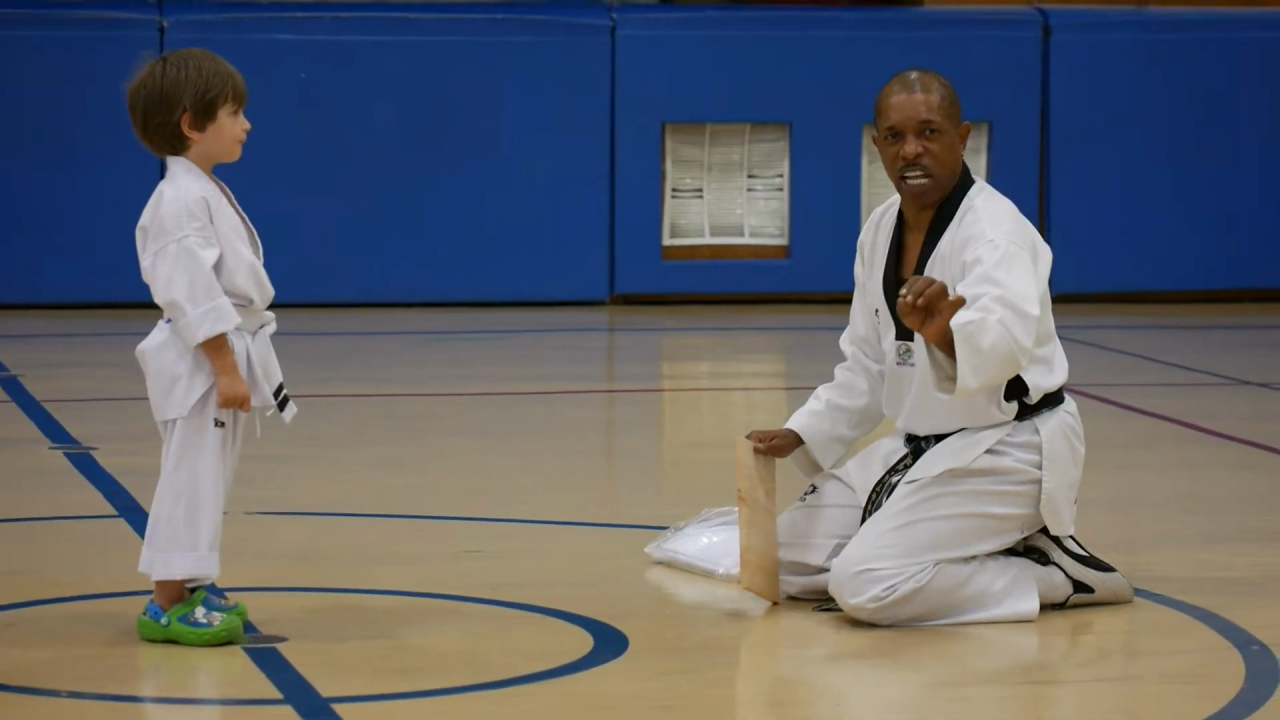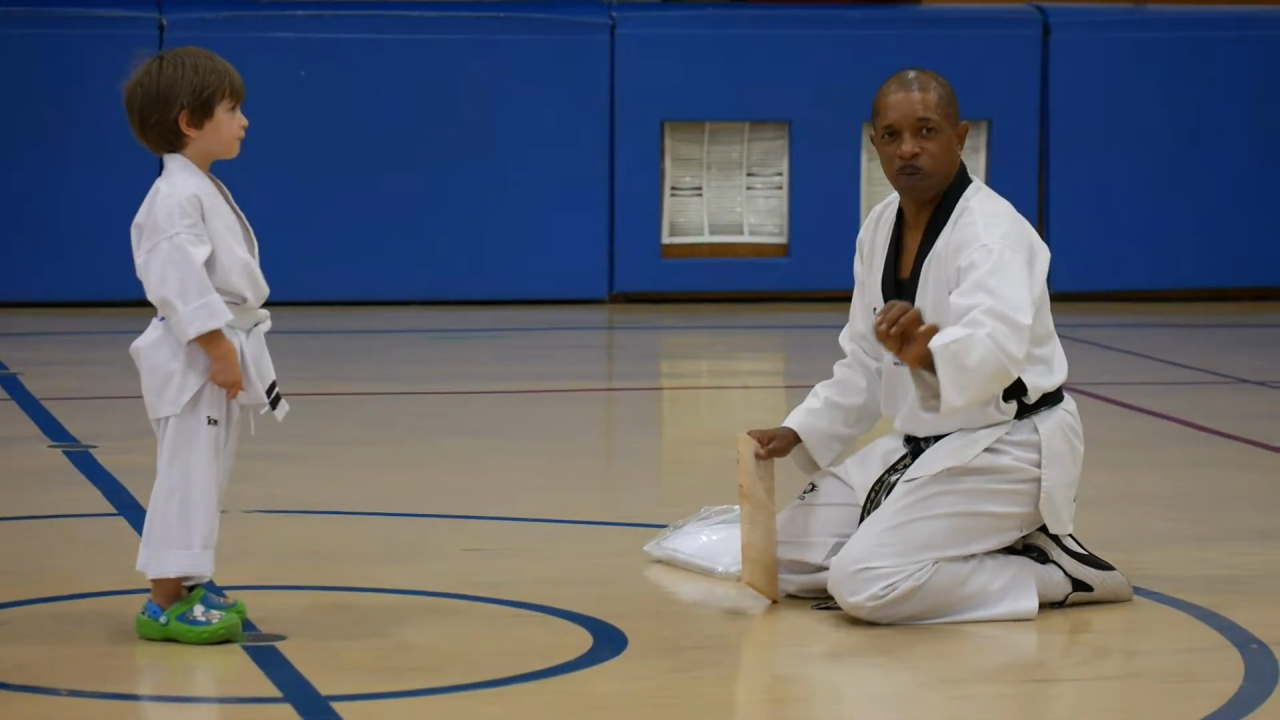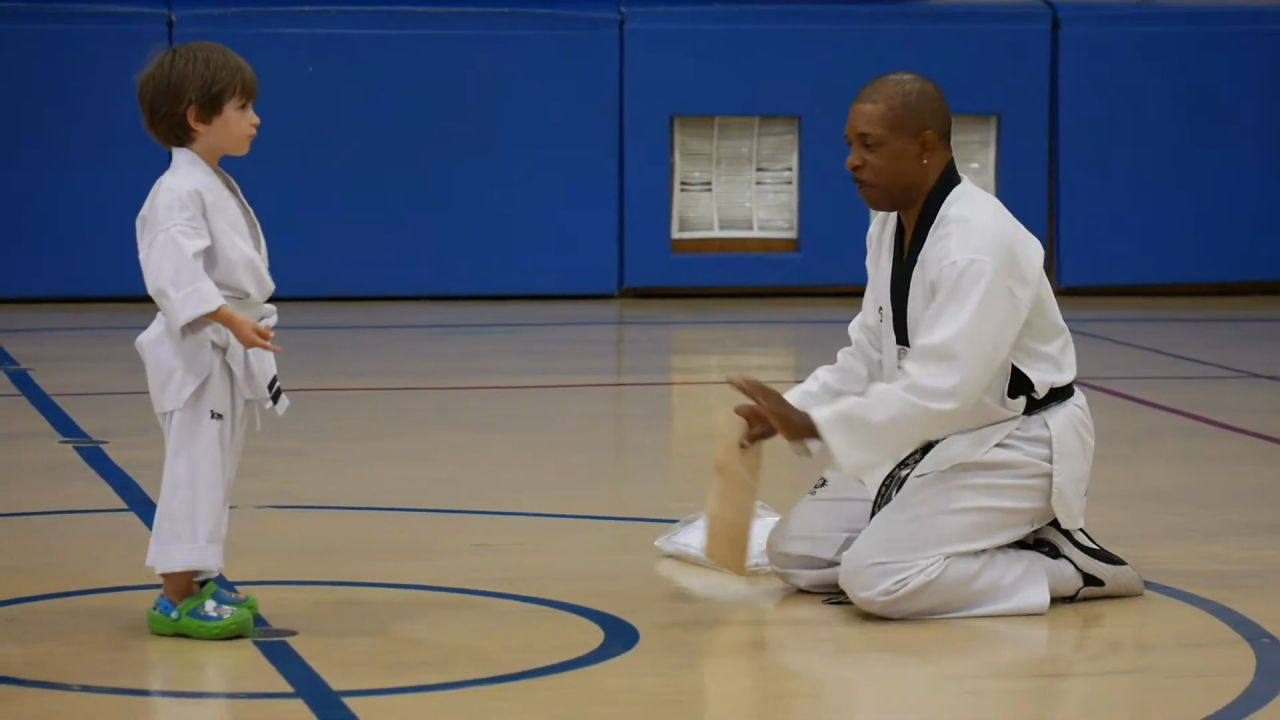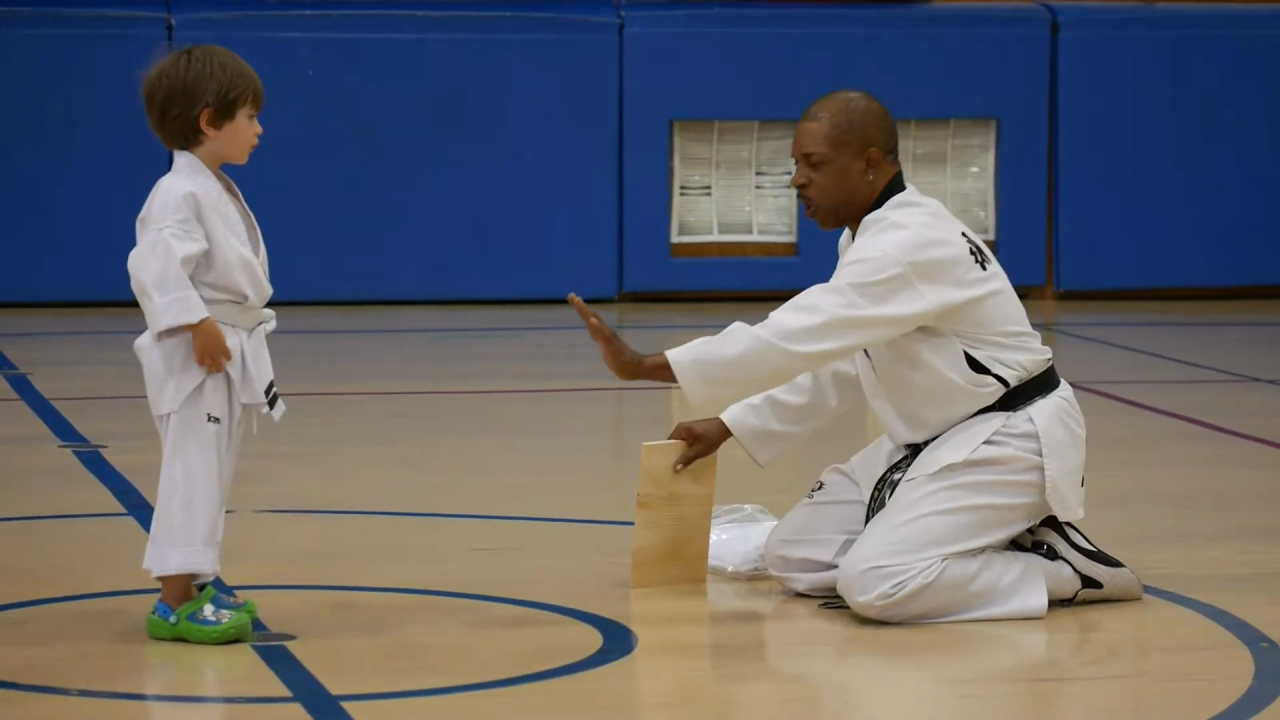
dt=0.5s
person 1, frame 1
left shoulder: (207, 192)
right shoulder: (181, 200)
right elbow: (192, 295)
right wrist: (225, 368)
left hip: (223, 359)
right hip: (201, 362)
left knee: (208, 477)
right knee: (190, 477)
left ankle: (191, 588)
right ankle: (166, 604)
person 1, frame 2
left shoulder: (205, 190)
right shoulder: (178, 197)
right elbow: (182, 287)
left wrist: (230, 352)
right wrist: (221, 353)
left hip: (219, 354)
right hip: (195, 358)
left knee: (206, 474)
right knee: (187, 475)
left ankle: (189, 587)
right ankle: (165, 603)
person 1, frame 3
left shoulder: (217, 185)
right shoulder: (181, 190)
right elbow: (173, 271)
left wrist: (242, 328)
right wrist: (229, 321)
left hip: (227, 351)
right hip: (199, 351)
left knee: (214, 469)
right knee: (195, 469)
left ankle: (198, 580)
right ankle: (177, 598)
person 1, frame 4
left shoulder: (218, 189)
right shoulder: (181, 193)
right elbow: (156, 272)
right wrist: (202, 331)
left hip: (227, 353)
right hip: (197, 357)
left knee: (213, 473)
right knee: (192, 473)
left ankle: (196, 584)
right ankle: (176, 602)
person 2, frame 1
left shoulder: (995, 231)
right shoulder: (881, 228)
left elbow: (1005, 341)
right elbow: (867, 366)
left wrist: (944, 331)
right wrist: (799, 435)
left hip: (1006, 451)
right hip: (922, 444)
left knee: (865, 587)
right knee: (789, 562)
left ankle: (1053, 574)
right ankle: (993, 552)
person 2, frame 2
left shoulder: (993, 233)
right shoulder: (880, 226)
left elbow: (996, 350)
right elbow: (865, 363)
left wrist: (925, 351)
right wrist: (797, 433)
left hip: (1006, 448)
right hip: (920, 444)
left knee: (863, 585)
right knee: (788, 558)
left ankle: (1050, 571)
right ankle: (997, 551)
person 2, frame 3
left shoulder: (979, 242)
right shoulder: (891, 226)
left elbow: (937, 387)
right elbow: (871, 353)
left wrist: (813, 423)
right wrist: (790, 410)
left hip: (1014, 446)
right hip: (938, 442)
left knee: (874, 581)
right knee: (796, 554)
left ankle: (1064, 566)
right ankle: (1008, 546)
person 2, frame 4
left shoulder: (907, 245)
right shoulder: (877, 233)
left elbow: (793, 340)
right elbow: (830, 361)
left wrist: (643, 365)
right wrist: (727, 427)
left hip: (1008, 443)
right hip: (936, 440)
left knee: (874, 584)
right knee: (794, 558)
left ankle: (1059, 566)
right ankle: (1006, 542)
